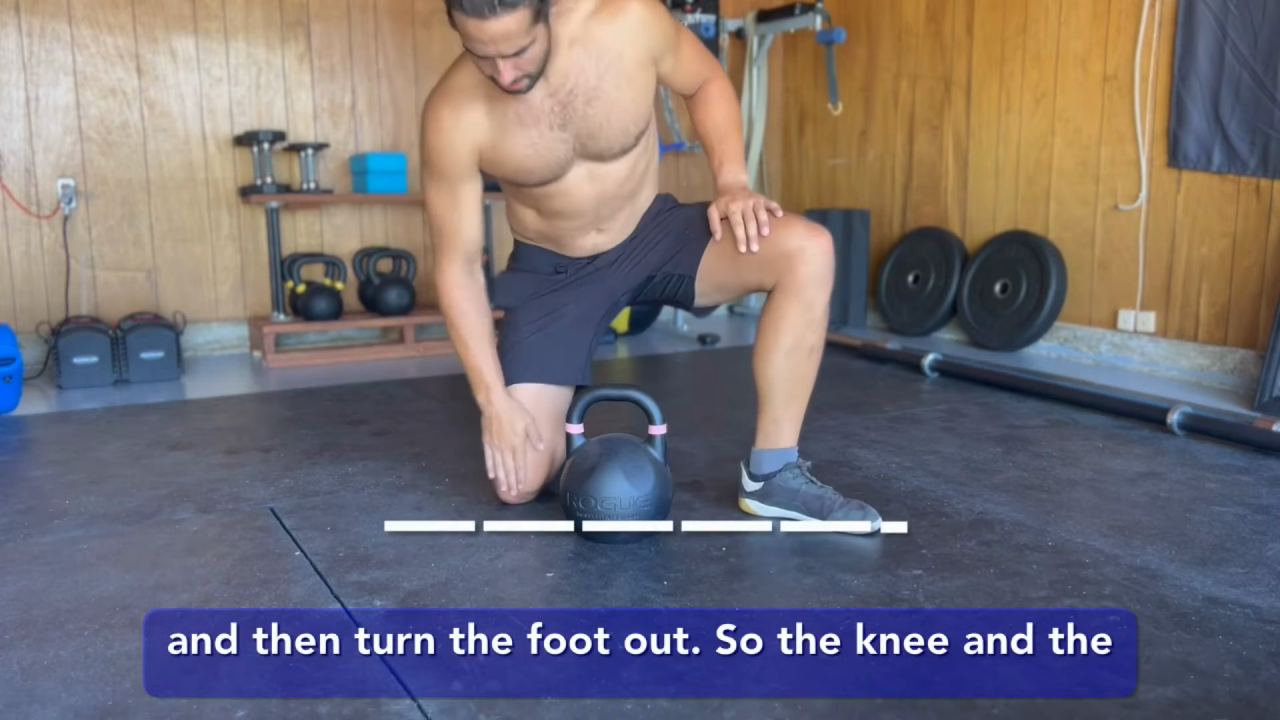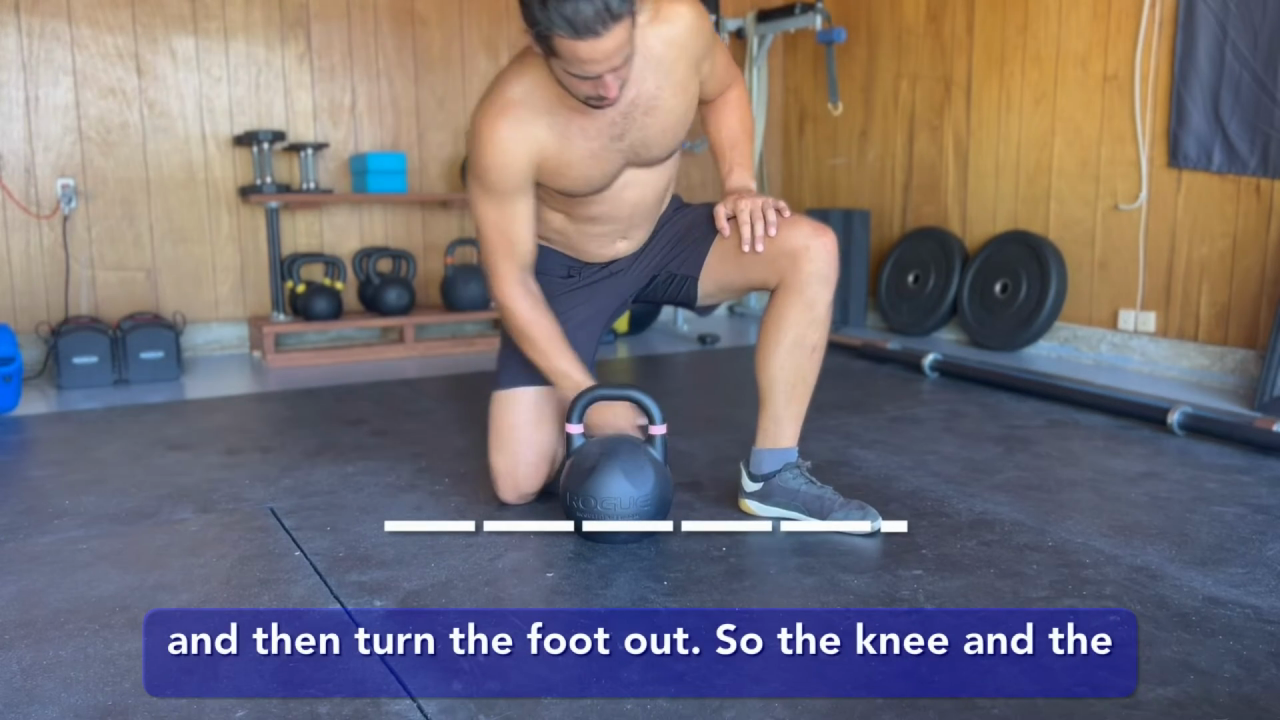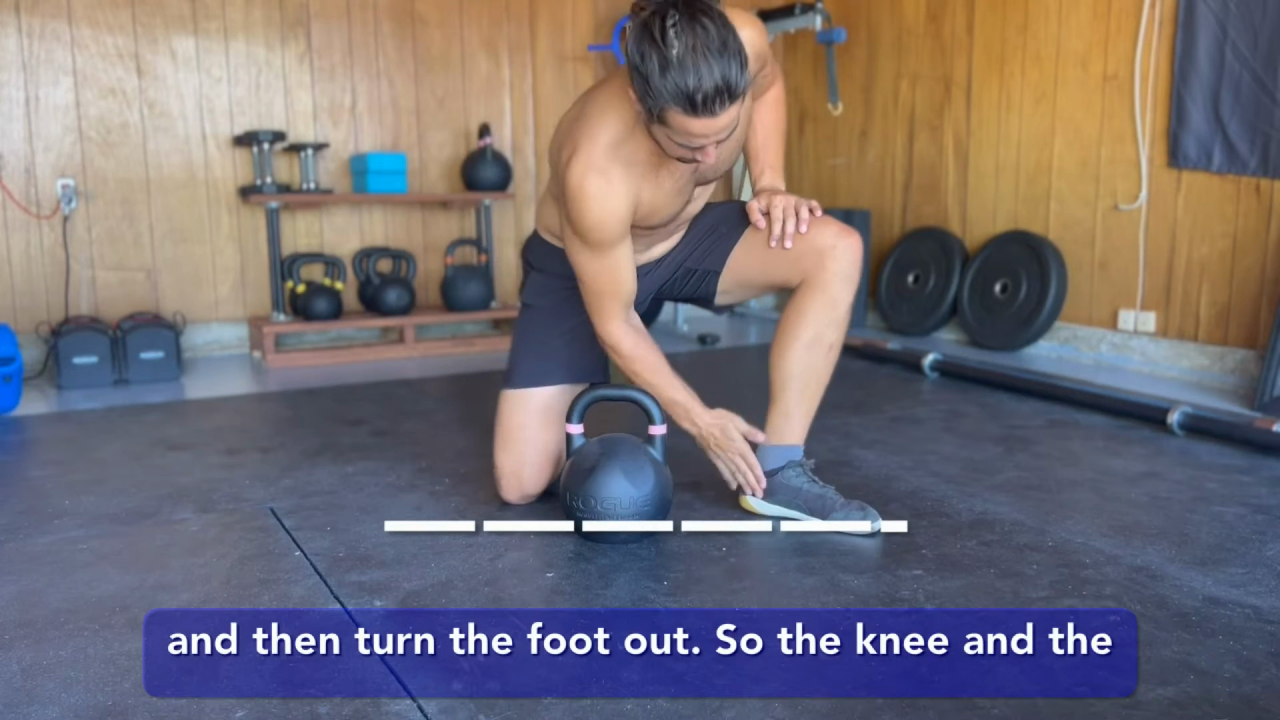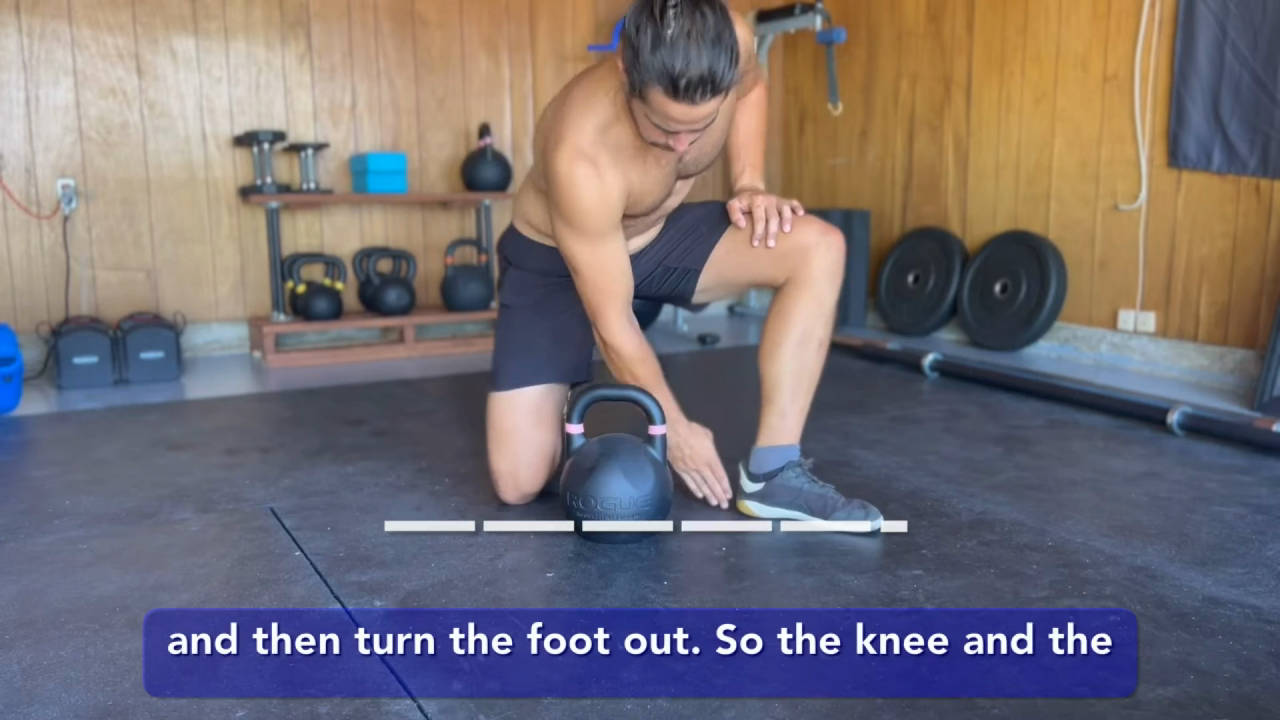
dt=0.4s
person 1, frame 1
right shoulder: (454, 113)
left elbow: (708, 83)
right elbow: (458, 268)
left wrist: (733, 182)
right wrist: (494, 401)
left hip: (653, 233)
right hip: (552, 273)
left knee: (806, 249)
right knee: (516, 483)
left ankle: (771, 474)
right ankle: (563, 419)
person 1, frame 2
right shoulder: (506, 123)
left elbow: (724, 91)
right elbow: (508, 280)
left wrist: (740, 185)
right wrist: (588, 396)
left hip: (663, 234)
right hip: (563, 269)
left knee: (811, 247)
right knee: (518, 483)
left ankle: (771, 473)
right ankle: (571, 424)
person 1, frame 3
right shoulder: (595, 169)
right elbow: (614, 325)
left wrist: (770, 185)
right wrist: (702, 423)
left hip: (686, 236)
right hip: (574, 271)
left knee: (835, 249)
right knee: (522, 485)
left ankle: (777, 470)
right ankle: (576, 411)
person 1, frame 4
right shoulder: (581, 154)
right elbow: (613, 326)
left wrist: (749, 184)
right wrist: (677, 430)
left hip: (659, 232)
right hip: (551, 264)
left knee: (817, 246)
right knee: (519, 485)
left ankle: (771, 473)
right ankle: (557, 408)
